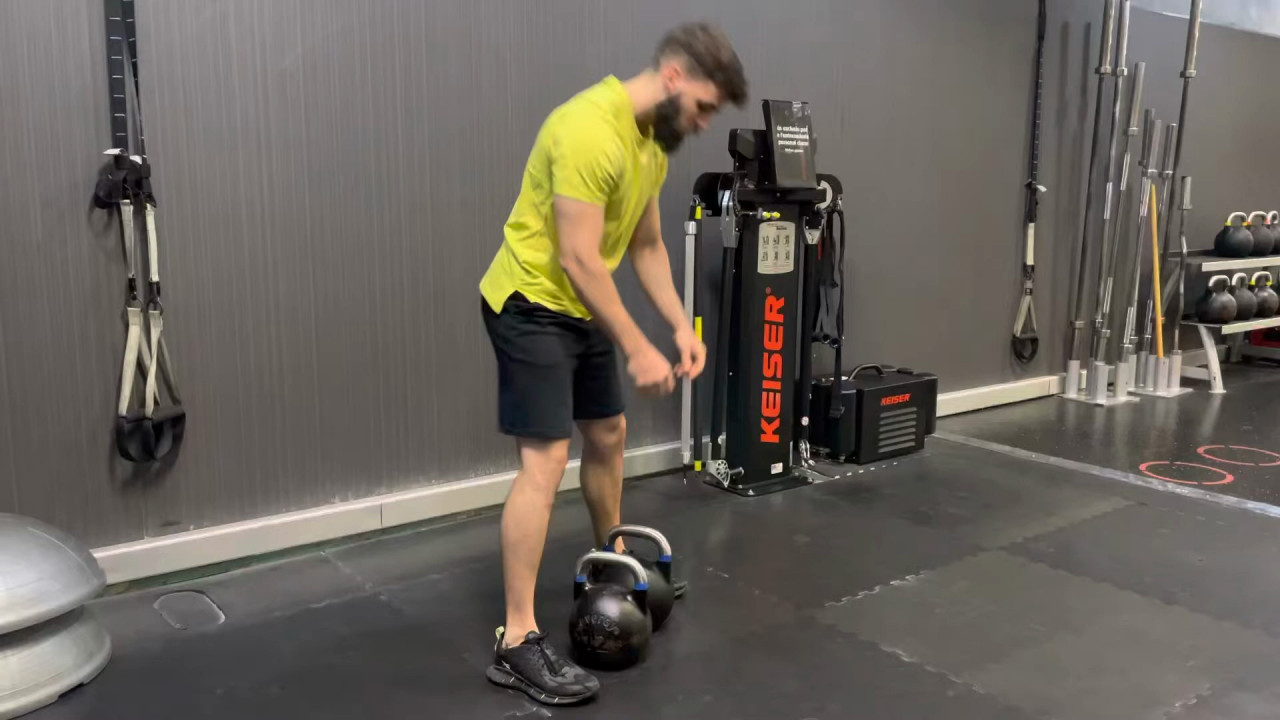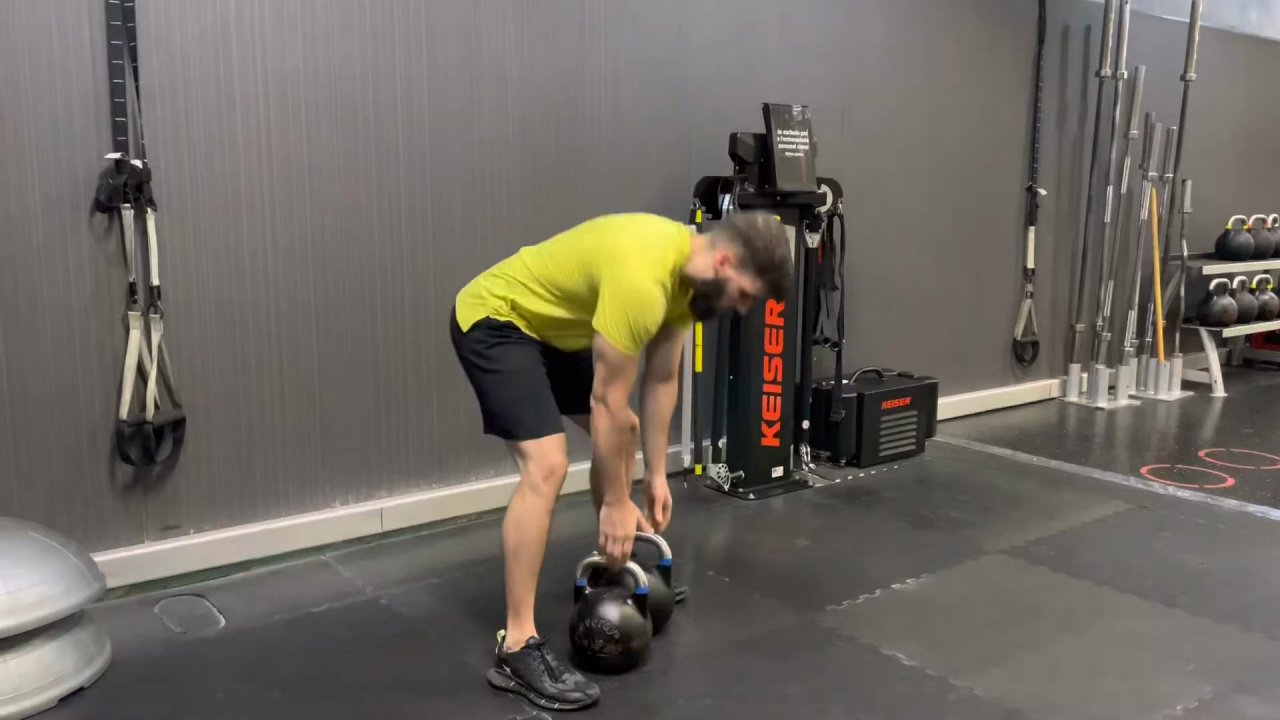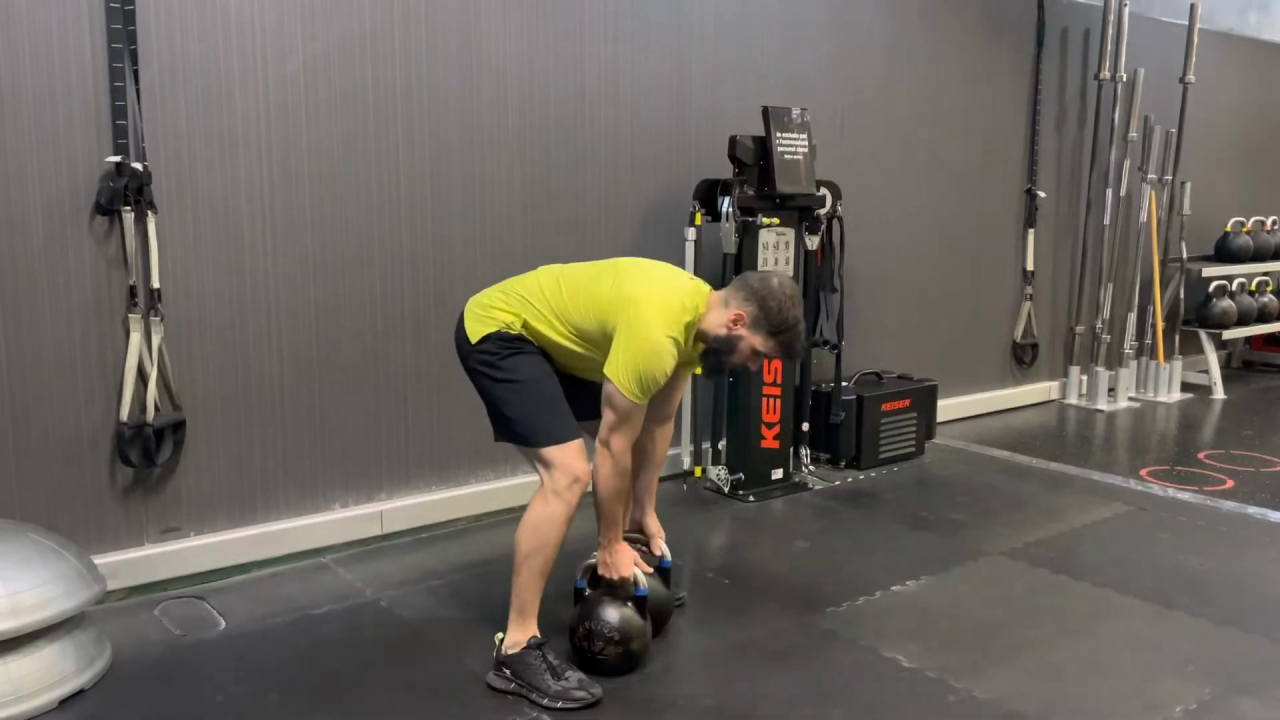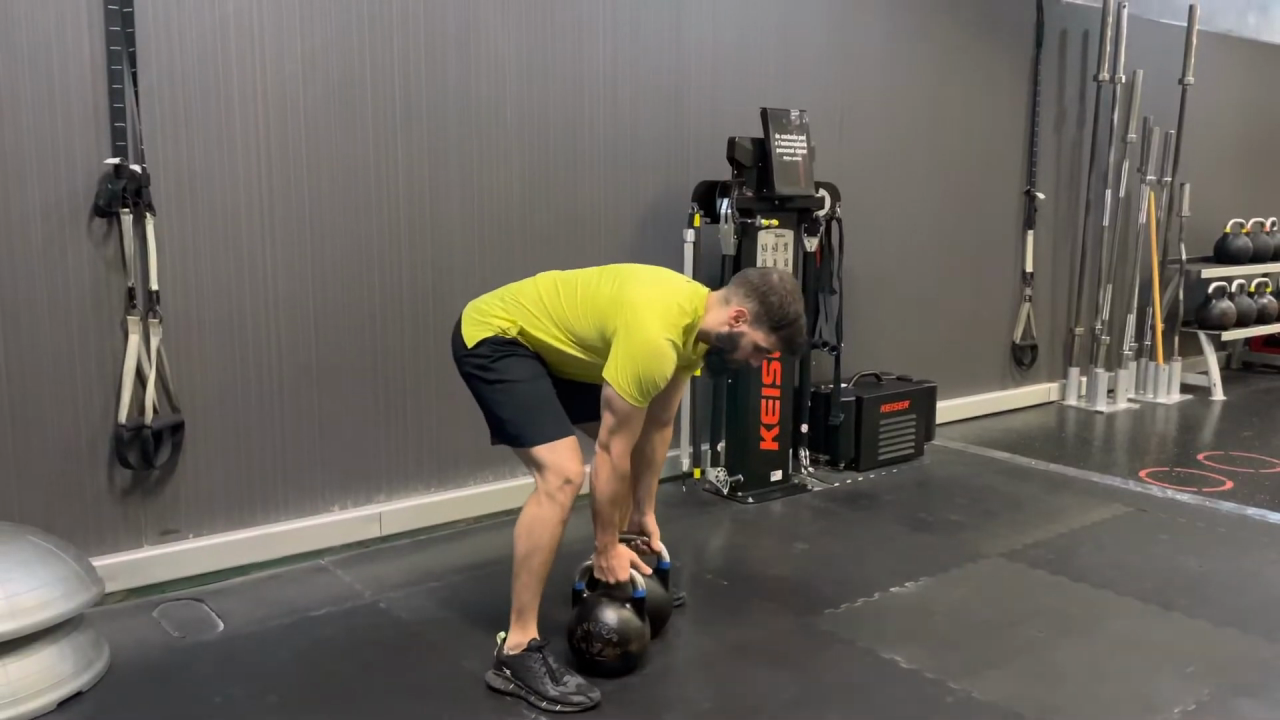
dt=0.4s
person 1, frame 1
left shoulder: (652, 137)
right shoulder: (590, 131)
left elbow: (648, 245)
right elbow: (579, 260)
left wrist: (680, 327)
right wrist: (636, 350)
left hip: (579, 309)
right hip: (532, 306)
left knee: (608, 441)
right knee: (544, 465)
right ankle: (516, 642)
person 1, frame 2
left shoulder: (686, 272)
right shoulder: (641, 281)
left elbow: (661, 380)
right elbow: (609, 400)
left wrist: (656, 472)
right wrist: (615, 503)
left hip: (547, 325)
right hip: (494, 319)
left knee: (624, 432)
right knee: (547, 466)
left ankle: (616, 566)
right ankle: (517, 648)
person 1, frame 3
left shoulder: (696, 313)
right shoulder: (655, 332)
left elbow: (657, 423)
right elbow: (612, 447)
left wrist: (645, 509)
right wrist: (610, 545)
left hip: (547, 332)
right hip: (497, 330)
left knee: (624, 431)
right knee: (569, 474)
left ankle: (619, 573)
right ankle: (517, 649)
person 1, frame 4
left shoulder: (696, 317)
right shoulder: (655, 335)
left elbow: (657, 426)
right elbow: (612, 451)
left wrist: (645, 511)
right wrist: (607, 548)
left hip: (546, 338)
right hip: (493, 336)
left knee: (626, 433)
right knee: (563, 475)
left ankle: (619, 576)
right ankle: (518, 652)
